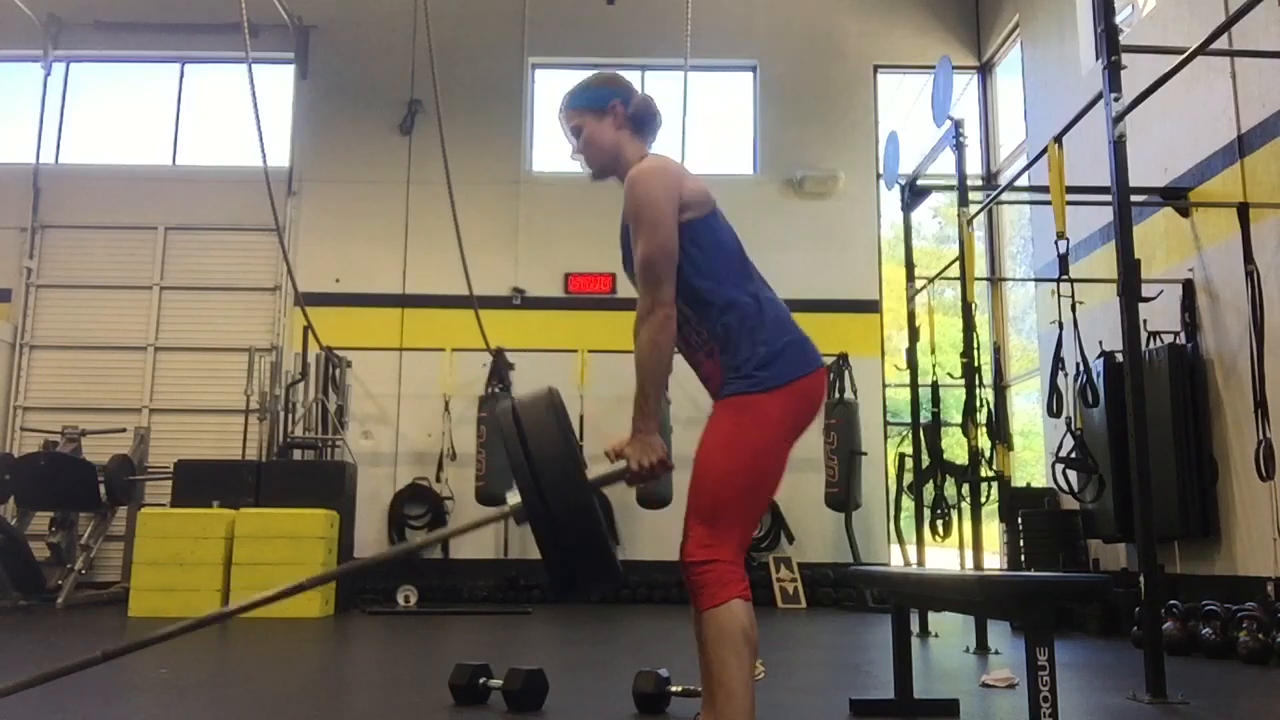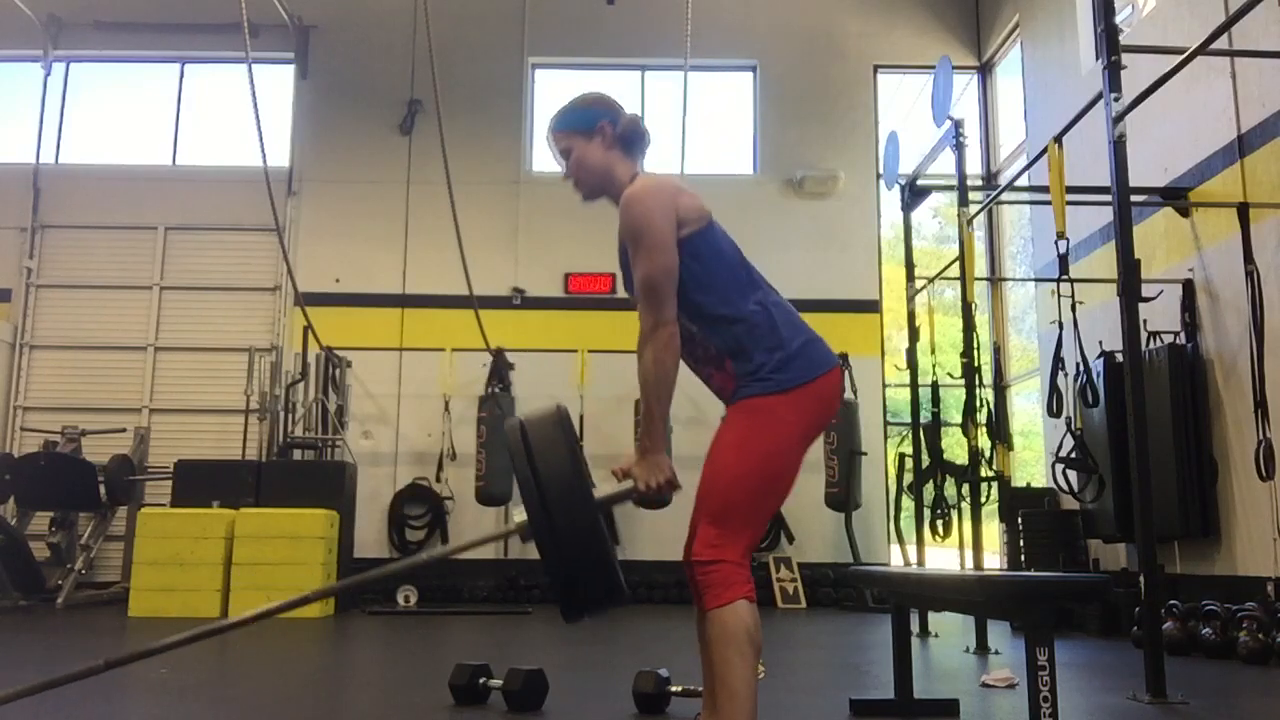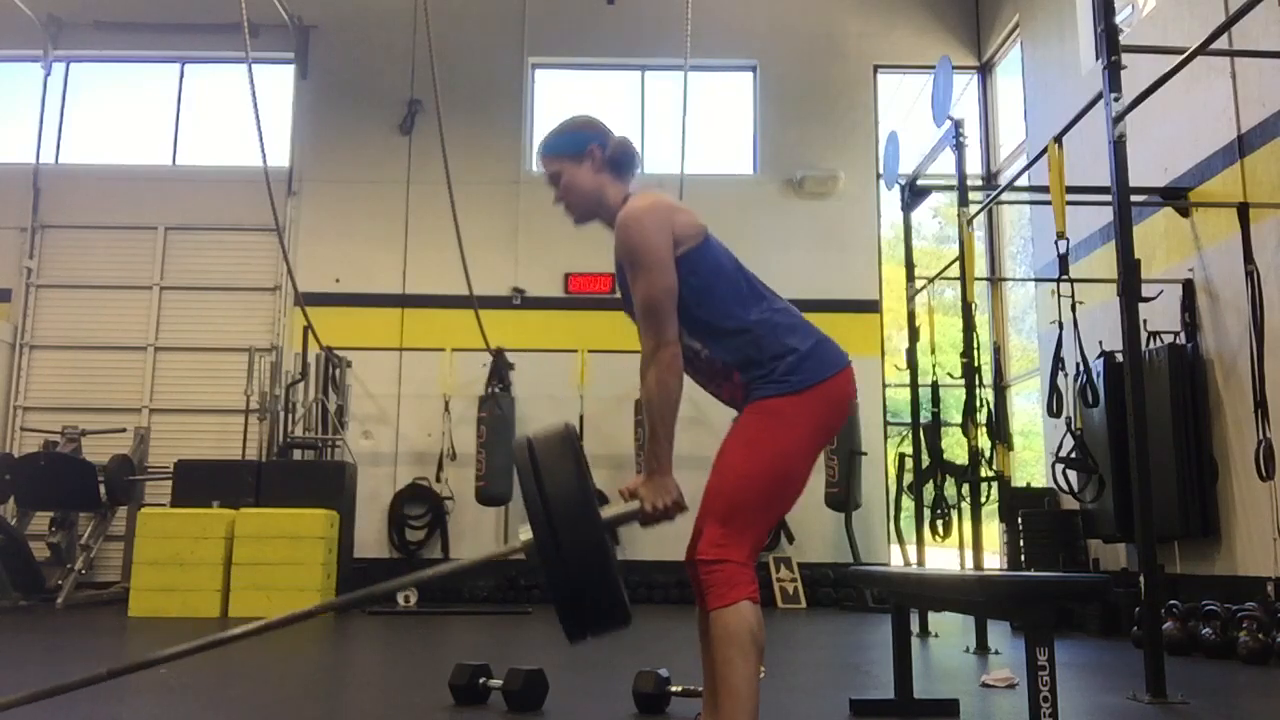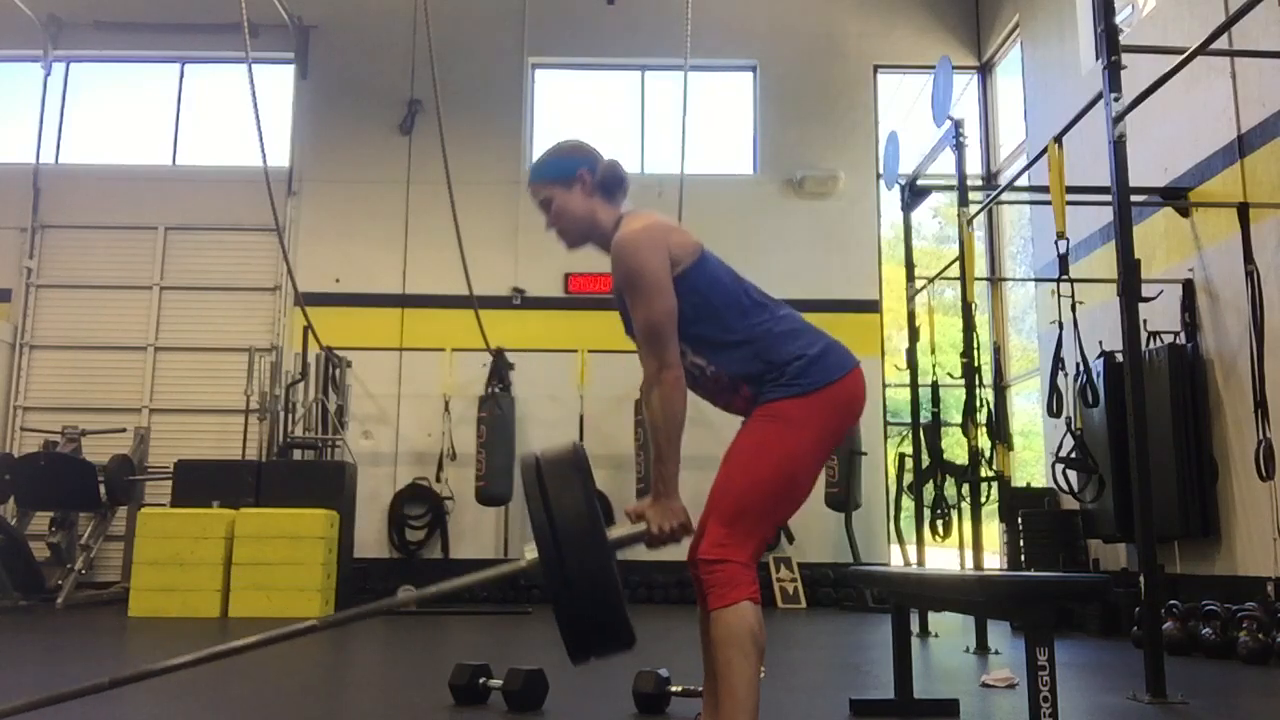
dt=0.1s
person 1, frame 1
left shoulder: (650, 178)
right shoulder: (650, 186)
left elbow: (658, 313)
right elbow: (660, 316)
left wrist: (645, 431)
right wrist: (645, 431)
left hip: (770, 378)
right hip: (764, 379)
left knee: (713, 558)
right knee: (707, 558)
person 1, frame 2
left shoulder: (646, 197)
right shoulder: (647, 204)
left elbow: (661, 333)
right elbow: (661, 333)
left wrist: (651, 450)
right wrist: (650, 449)
left hip: (782, 382)
right hip: (774, 384)
left knee: (718, 558)
right knee: (710, 558)
person 1, frame 3
left shoulder: (640, 216)
right shoulder: (635, 227)
left elbow: (665, 353)
right elbow: (662, 355)
left wrist: (659, 474)
right wrist: (656, 473)
left hip: (801, 384)
right hip: (792, 388)
left knee: (722, 559)
right knee: (713, 558)
person 1, frame 4
left shoulder: (636, 239)
right shoulder: (634, 247)
left elbow: (667, 374)
right elbow: (662, 376)
left wrist: (665, 495)
right wrist: (663, 493)
left hip: (807, 388)
right hip: (797, 394)
left knee: (723, 560)
right knee: (715, 560)
